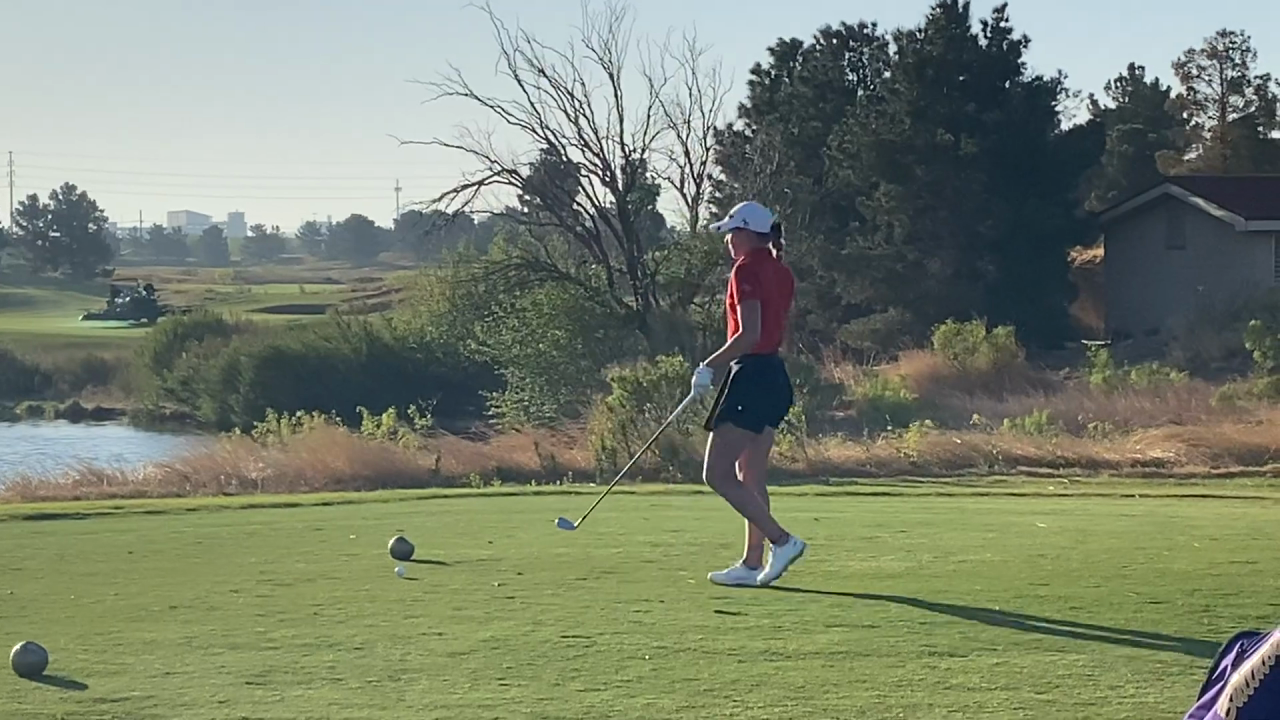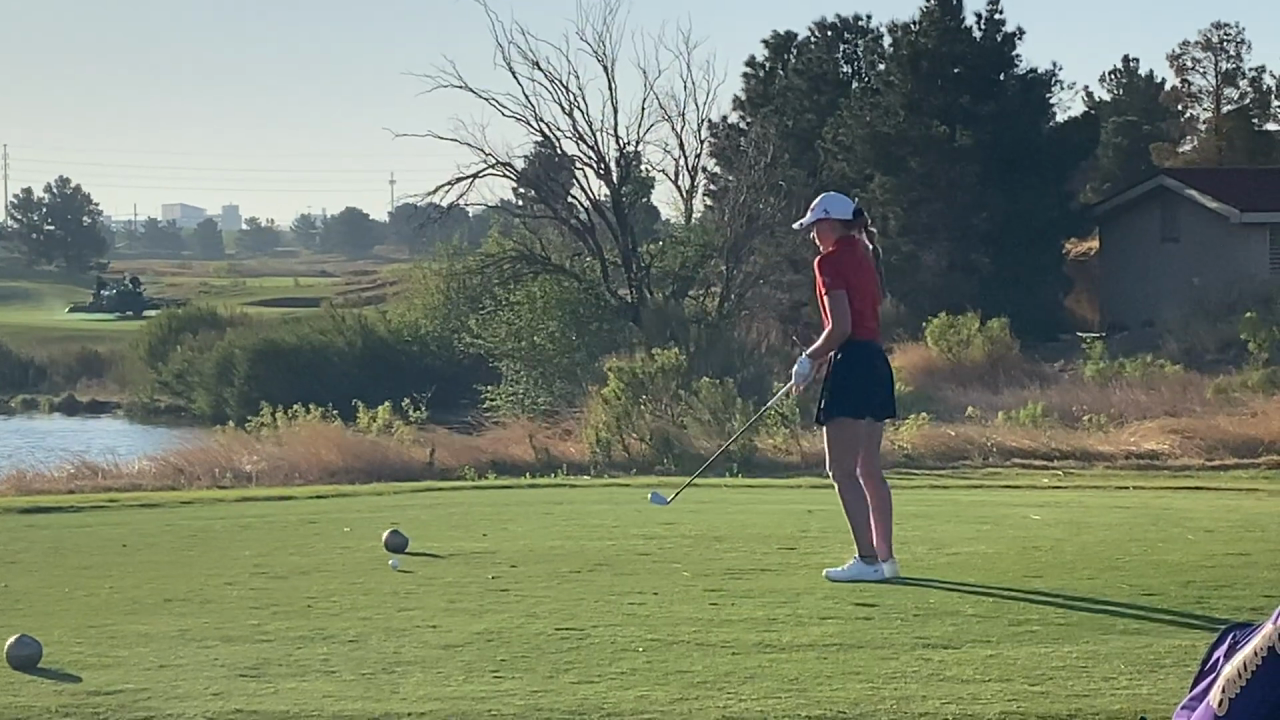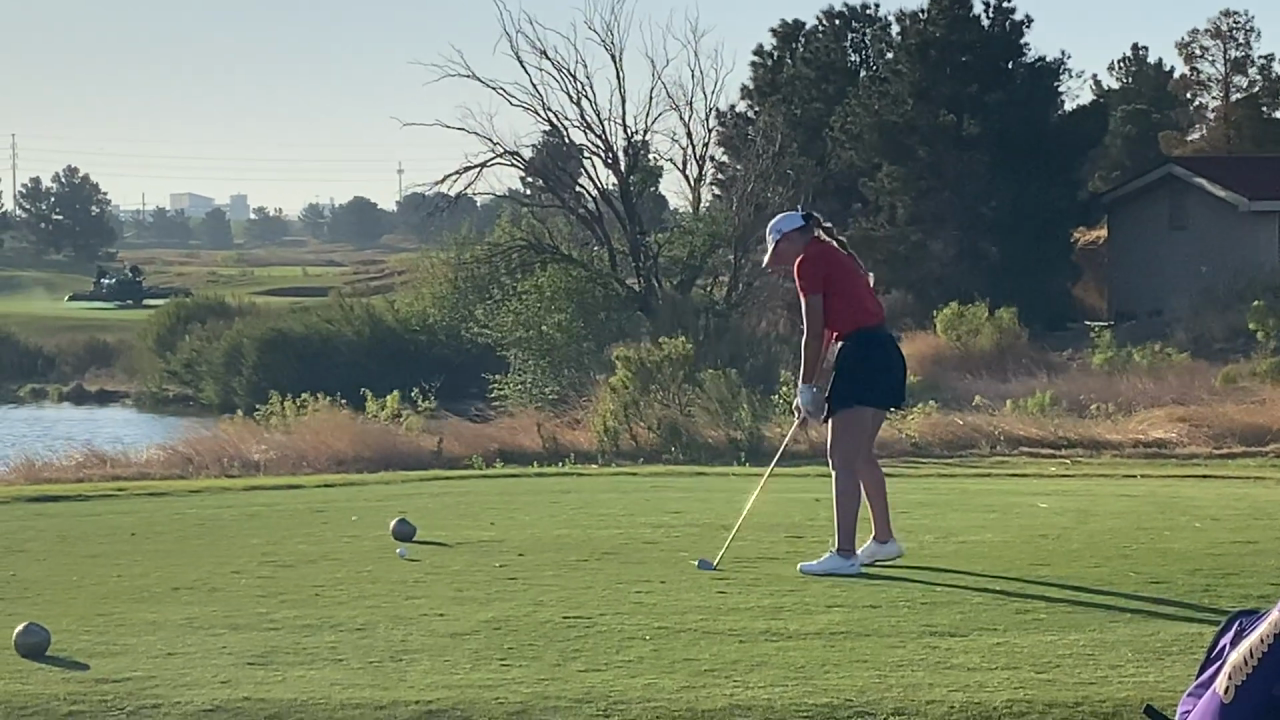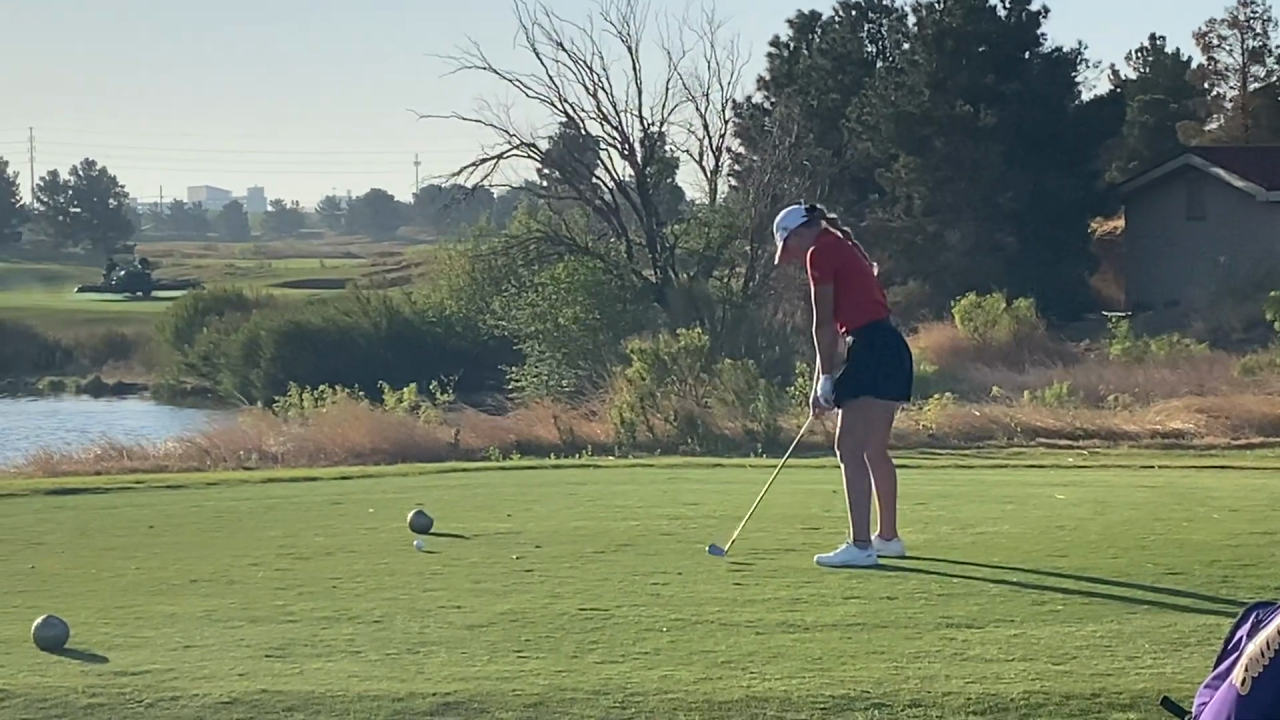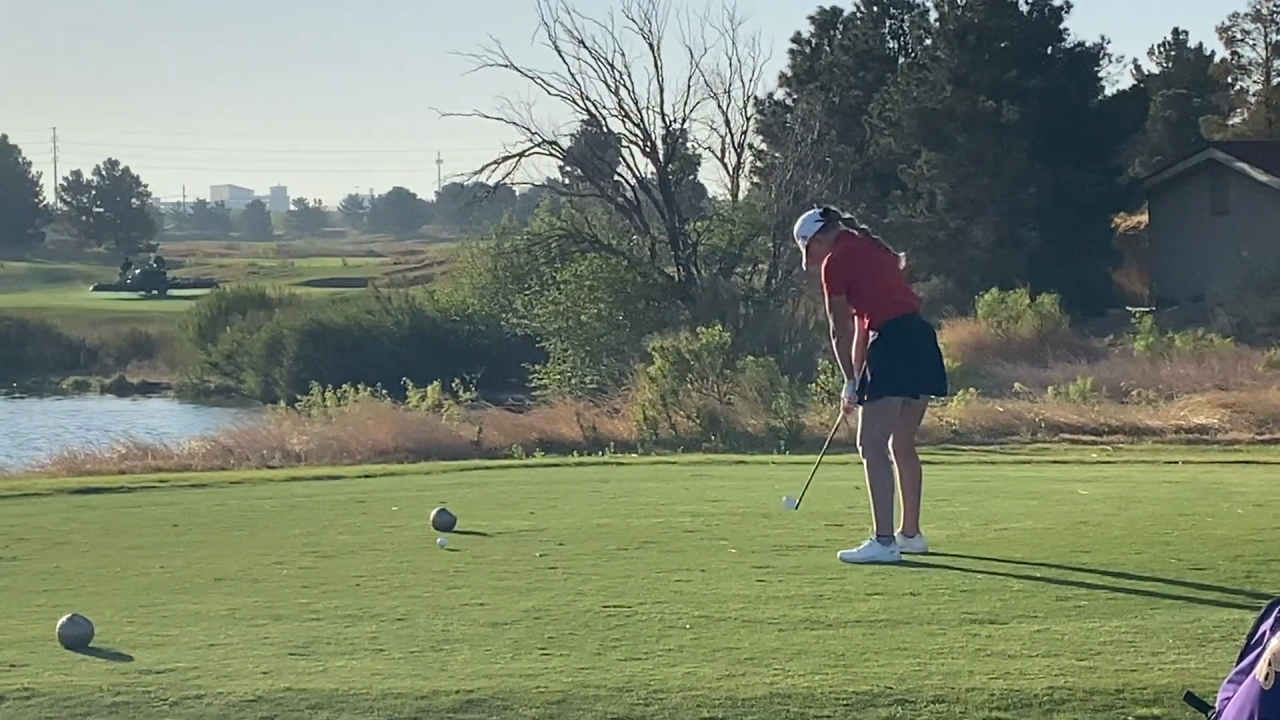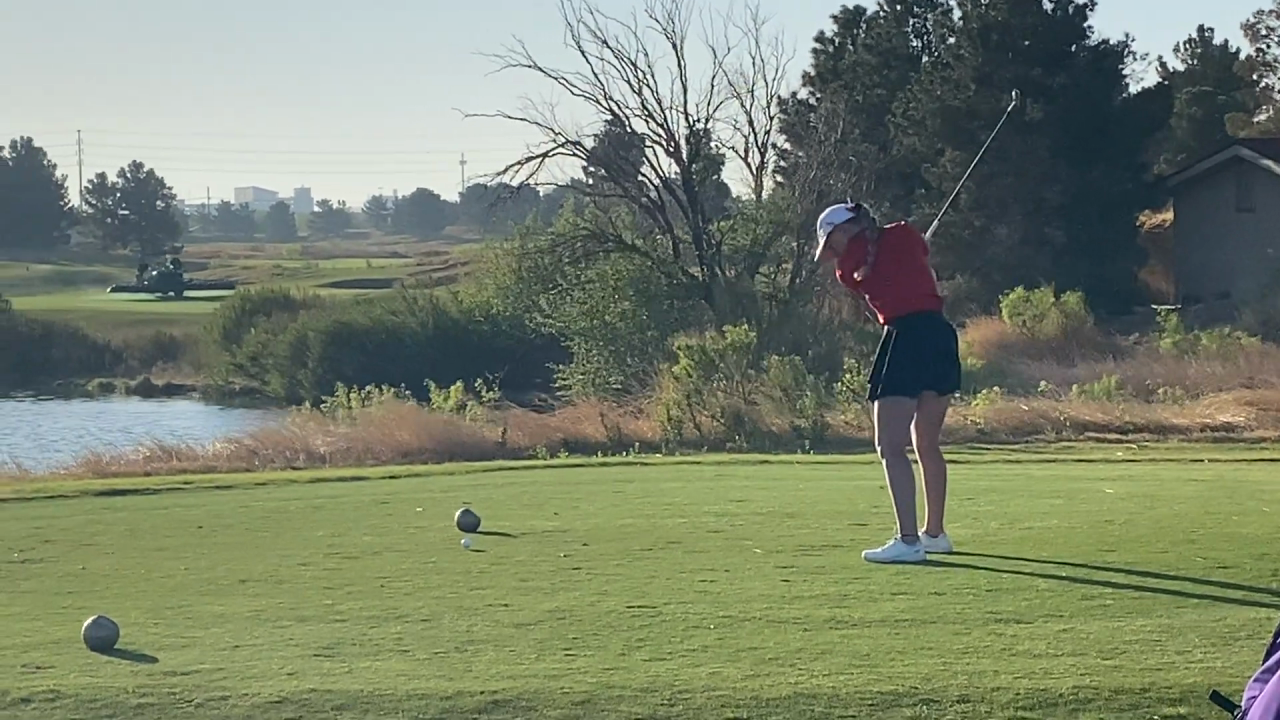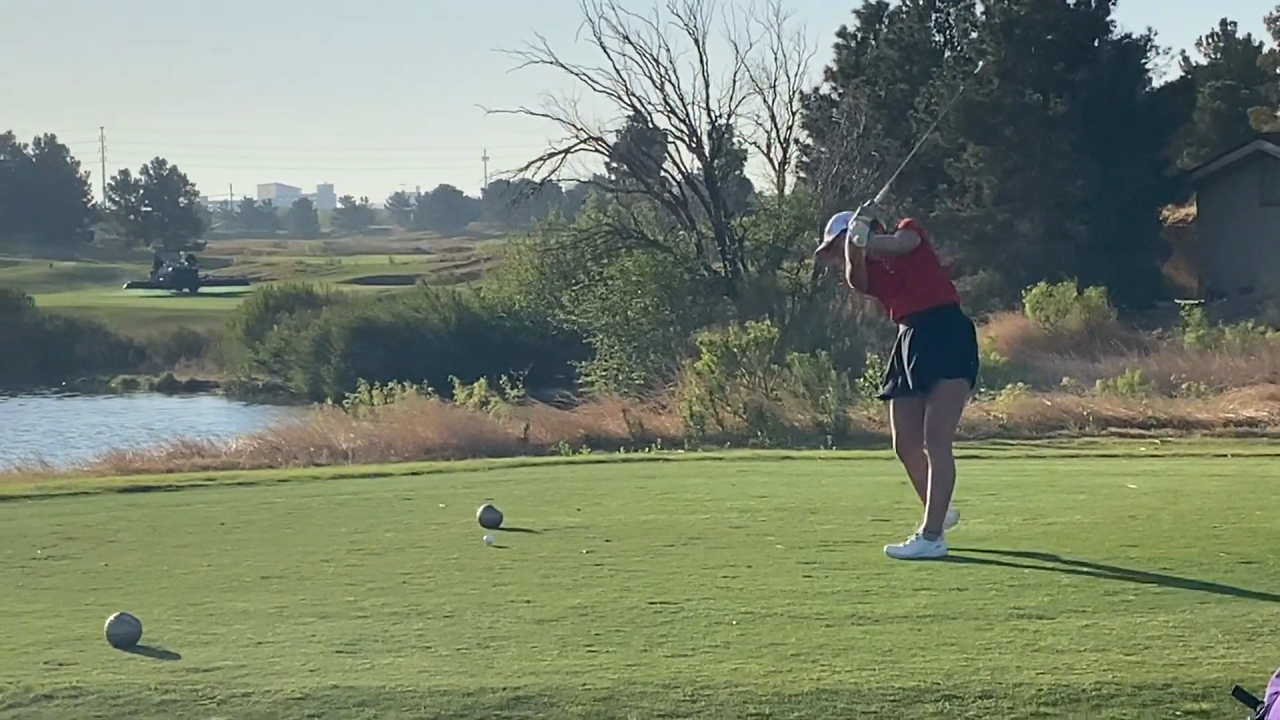
dt=0.7s
person 1, frame 1
left shoulder: (746, 268)
right shoulder: (780, 271)
left elbow: (749, 335)
left wrist: (708, 367)
left hip: (750, 379)
right hip: (773, 376)
left knee: (718, 473)
right knee: (748, 476)
left ankle: (782, 540)
right ankle: (753, 563)
person 1, frame 2
left shoulder: (831, 260)
right shoulder: (864, 259)
left elbow: (840, 328)
left wrist: (807, 360)
right wrist: (817, 361)
left hip: (853, 368)
right hip: (875, 364)
left knee: (842, 468)
right knee: (868, 468)
left ankle: (868, 558)
right ankle: (884, 557)
person 1, frame 3
left shoulder: (808, 261)
right shoulder: (834, 256)
left elbow: (814, 334)
left wrist: (806, 388)
right wrist: (813, 388)
left hip: (861, 356)
right hip: (883, 353)
left knee: (842, 459)
right knee: (860, 454)
left ankle: (844, 554)
right ankle: (883, 539)
person 1, frame 4
left shoulder: (821, 252)
right shoulder: (839, 249)
left elbow: (824, 324)
right elbow: (833, 327)
left wrist: (826, 378)
right wrist: (820, 384)
left hip: (870, 351)
right hip: (885, 349)
left knee: (849, 449)
right knee: (875, 450)
left ankle: (860, 545)
right ankle: (887, 537)
person 1, frame 5
left shoulder: (835, 261)
right shoulder: (870, 248)
left elbow: (841, 331)
left wrist: (850, 382)
right wrist: (859, 372)
left hip: (893, 345)
right hip: (920, 341)
left knee: (872, 446)
right knee: (902, 446)
left ankle: (884, 541)
right ankle: (911, 533)
person 1, frame 6
left shoulder: (848, 268)
right shoulder: (904, 233)
right elbow: (930, 280)
left hip: (906, 341)
right hip: (941, 335)
left knee: (890, 447)
right knee: (927, 444)
left ankle: (908, 540)
right ankle: (934, 533)
person 1, frame 7
left shoulder: (907, 233)
right shoulder: (864, 275)
left elbow: (899, 244)
right elbow: (855, 273)
left wrist: (864, 238)
right wrist: (854, 245)
left hip: (947, 334)
right hip: (912, 342)
left knee: (936, 438)
right knee: (905, 444)
left ankle: (931, 536)
right ankle: (939, 512)
